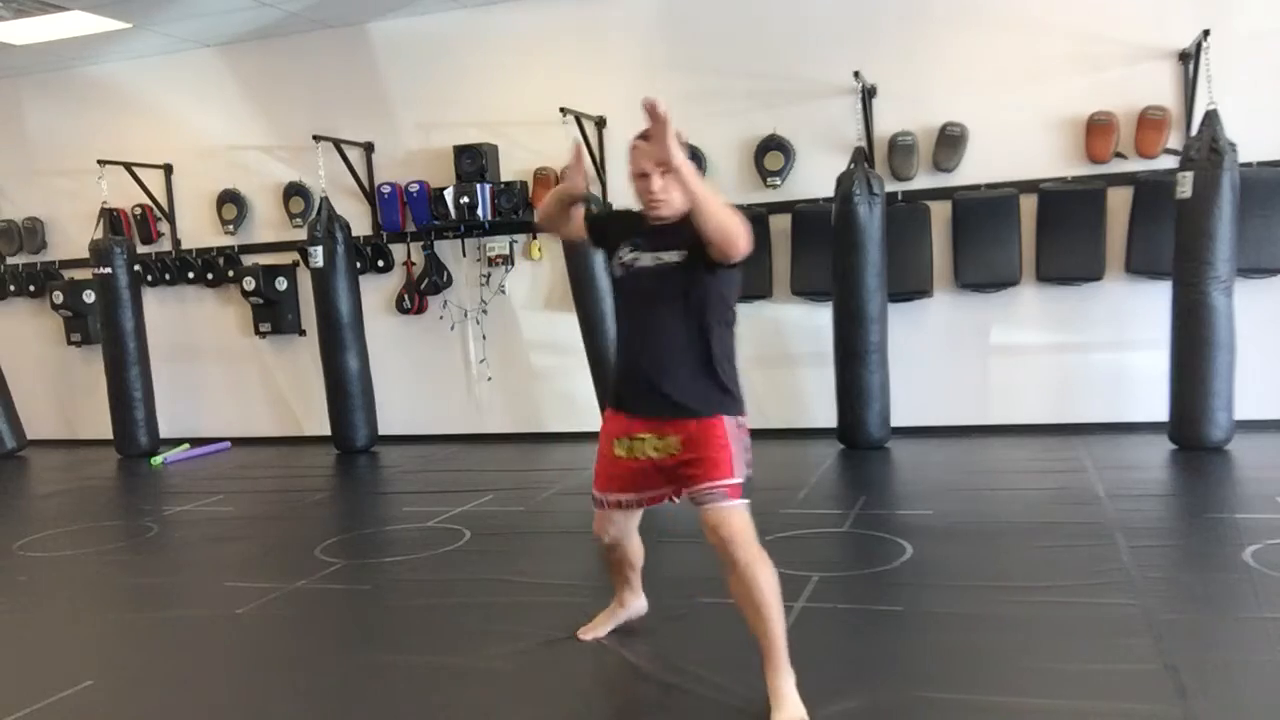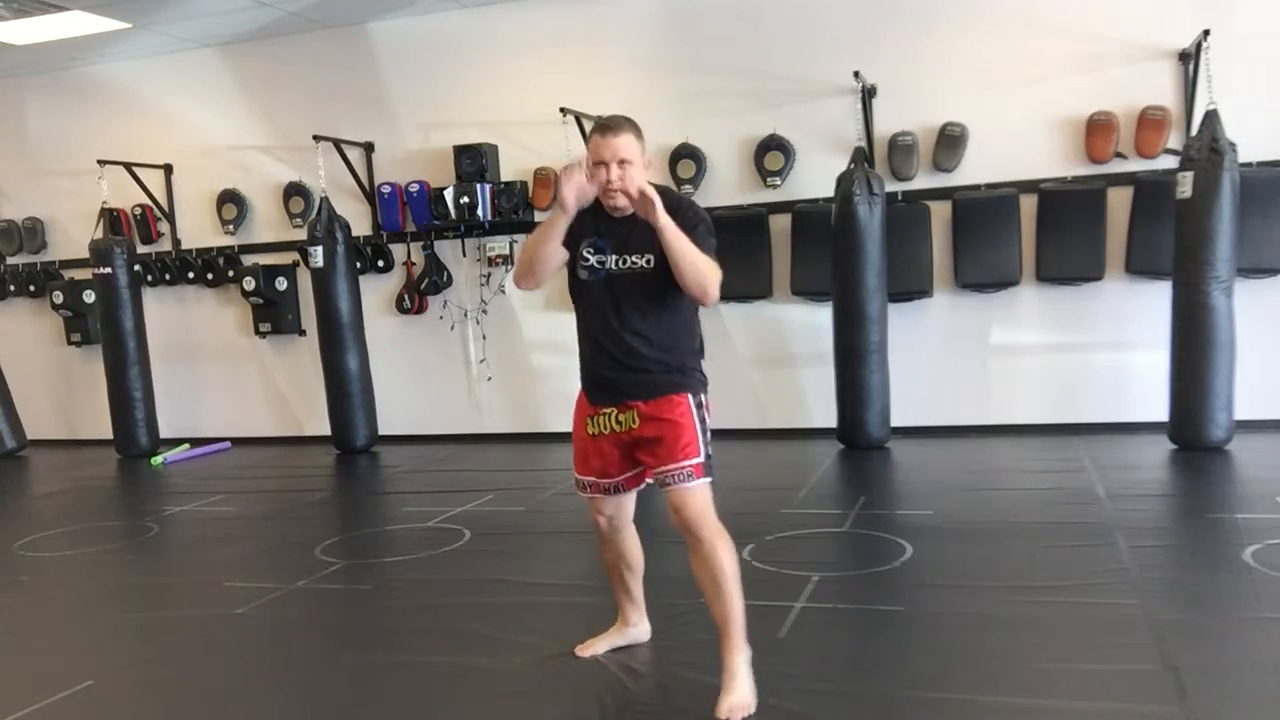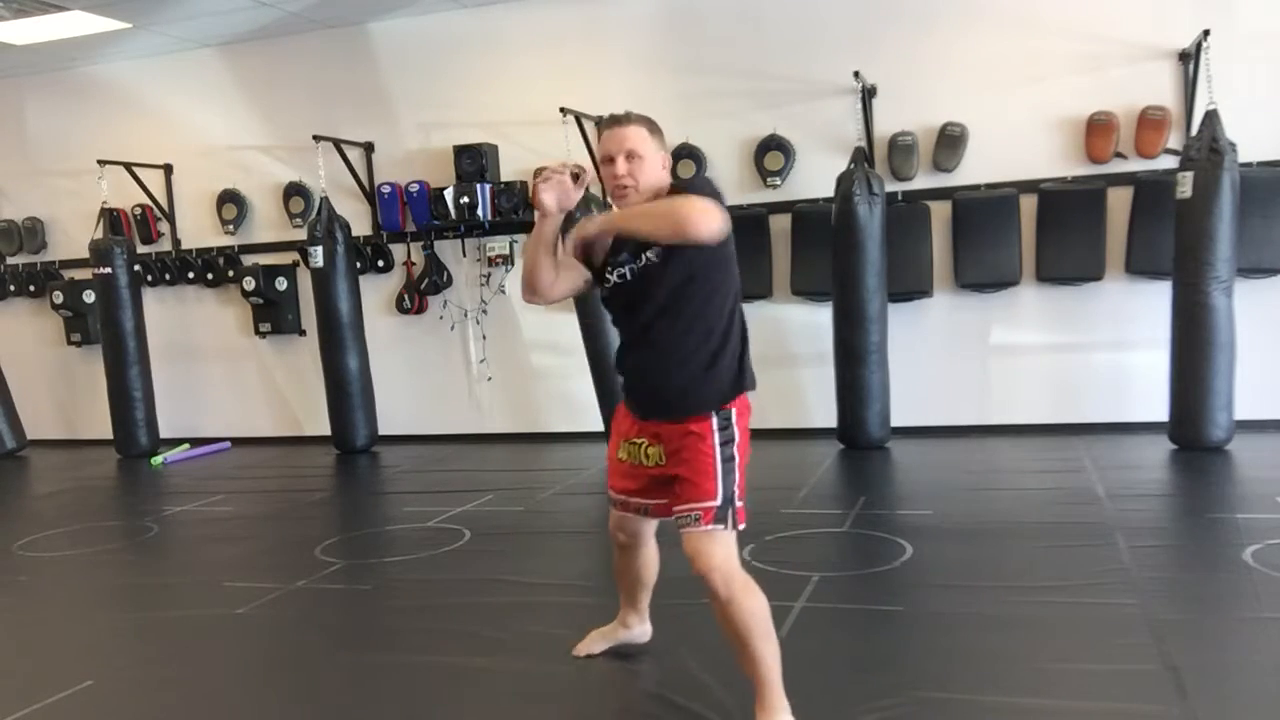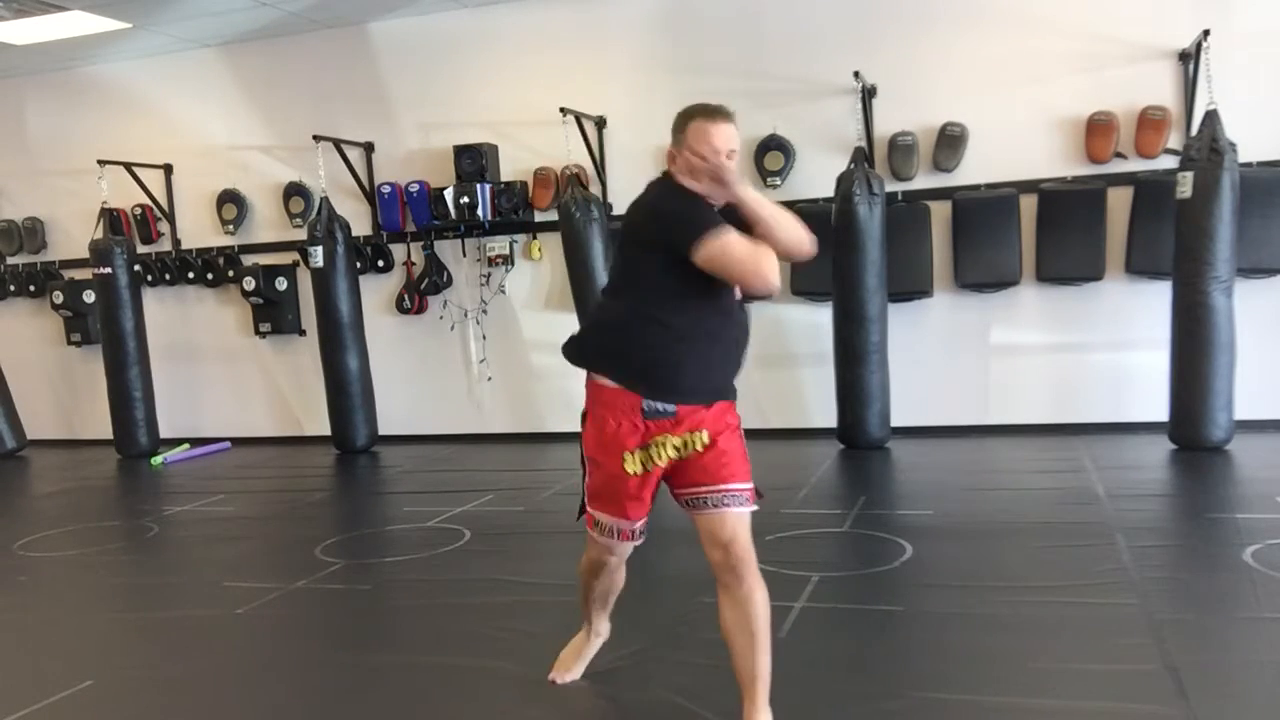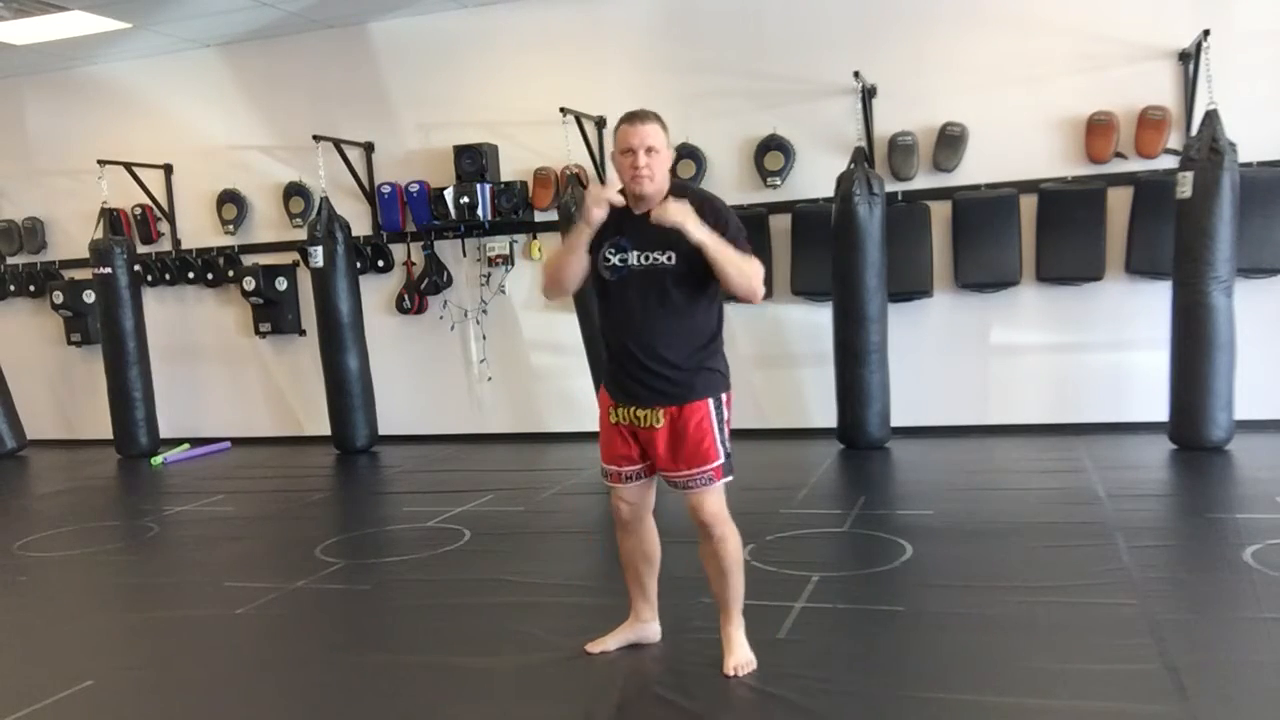
dt=1s
person 1, frame 1
left shoulder: (714, 227)
right shoulder: (621, 229)
left elbow: (733, 247)
right elbow: (551, 223)
left wrist: (677, 164)
right wrist: (569, 189)
left hip: (706, 414)
right hip: (633, 415)
left knee: (732, 539)
right knee: (609, 527)
right ankle: (630, 599)
person 1, frame 2
left shoulder: (680, 211)
right shoulder: (577, 221)
left elbow: (708, 290)
right elbow: (526, 277)
left wrist: (655, 213)
right wrist: (564, 206)
left hip: (669, 391)
right hip: (600, 397)
left knee: (695, 515)
right knee: (607, 516)
left ankle: (737, 660)
right ankle: (632, 621)
person 1, frame 3
left shoulder: (691, 197)
right shoulder: (608, 238)
left elbow: (702, 224)
right elbow: (539, 291)
left wrist: (605, 224)
right wrist: (551, 217)
left hip: (706, 416)
right hip: (642, 412)
left knee: (714, 564)
right knee: (627, 527)
right ankle: (633, 620)
person 1, frame 4
left shoulder: (727, 210)
right shoulder: (663, 204)
left elbow: (799, 245)
right elbow: (756, 268)
left wrist: (737, 191)
right wrist: (762, 265)
left hip: (705, 409)
right hip: (628, 405)
left knee: (733, 553)
right knee: (607, 548)
right ankle: (592, 629)
person 1, frame 5
left shoulder: (704, 208)
right shoulder: (604, 216)
left elbow: (752, 286)
right elbow: (555, 287)
left wrist: (697, 231)
right wrist: (585, 226)
left hip: (692, 392)
right hip: (623, 393)
left knee: (709, 515)
right knee: (628, 507)
left ankle: (734, 629)
right ankle: (644, 618)
